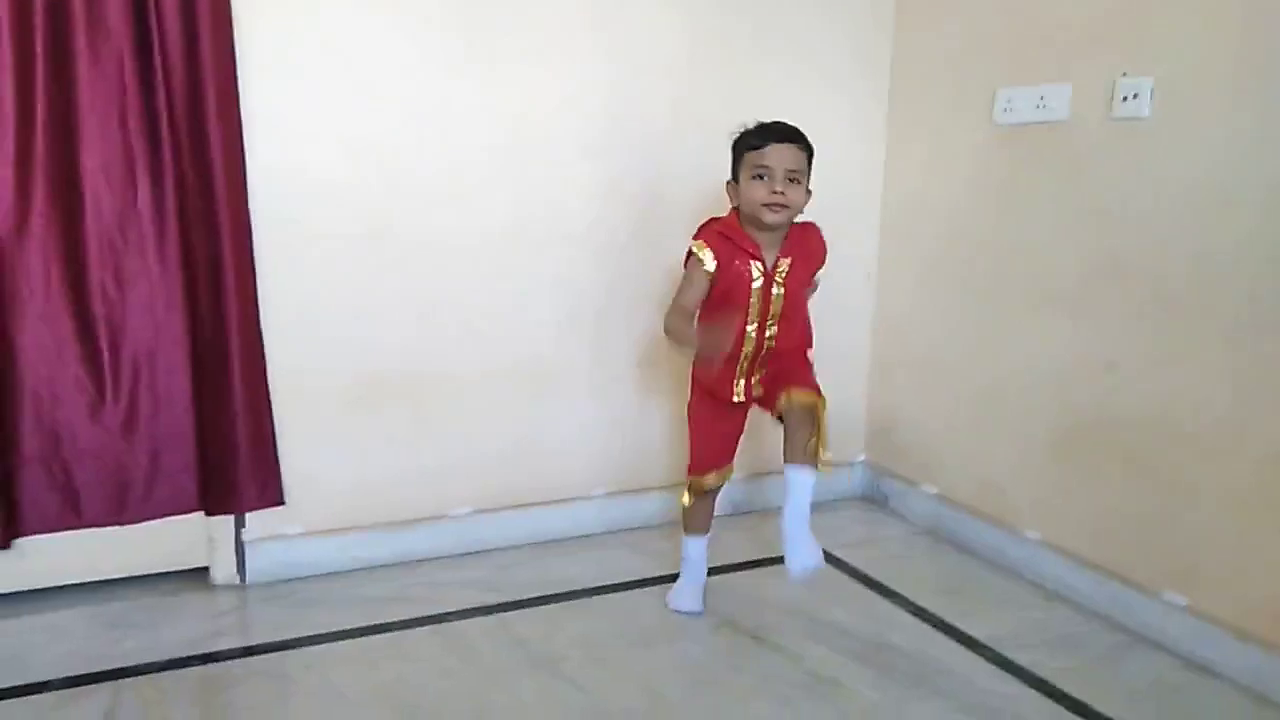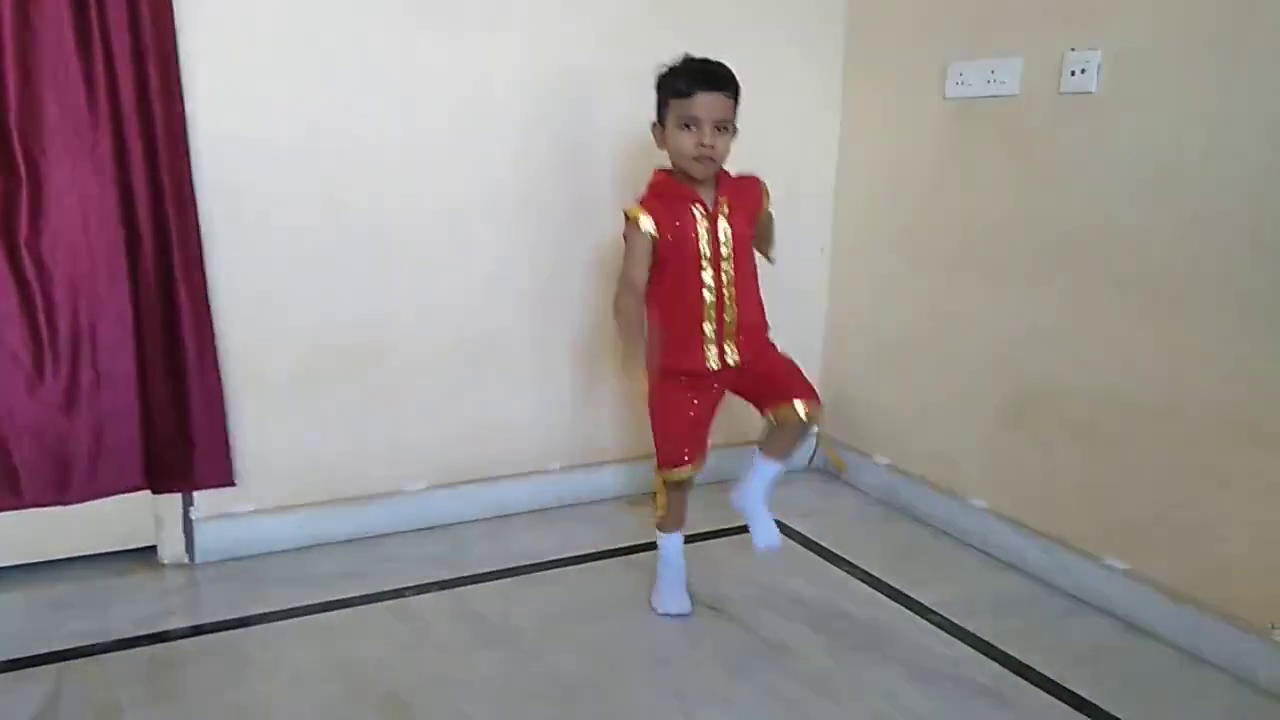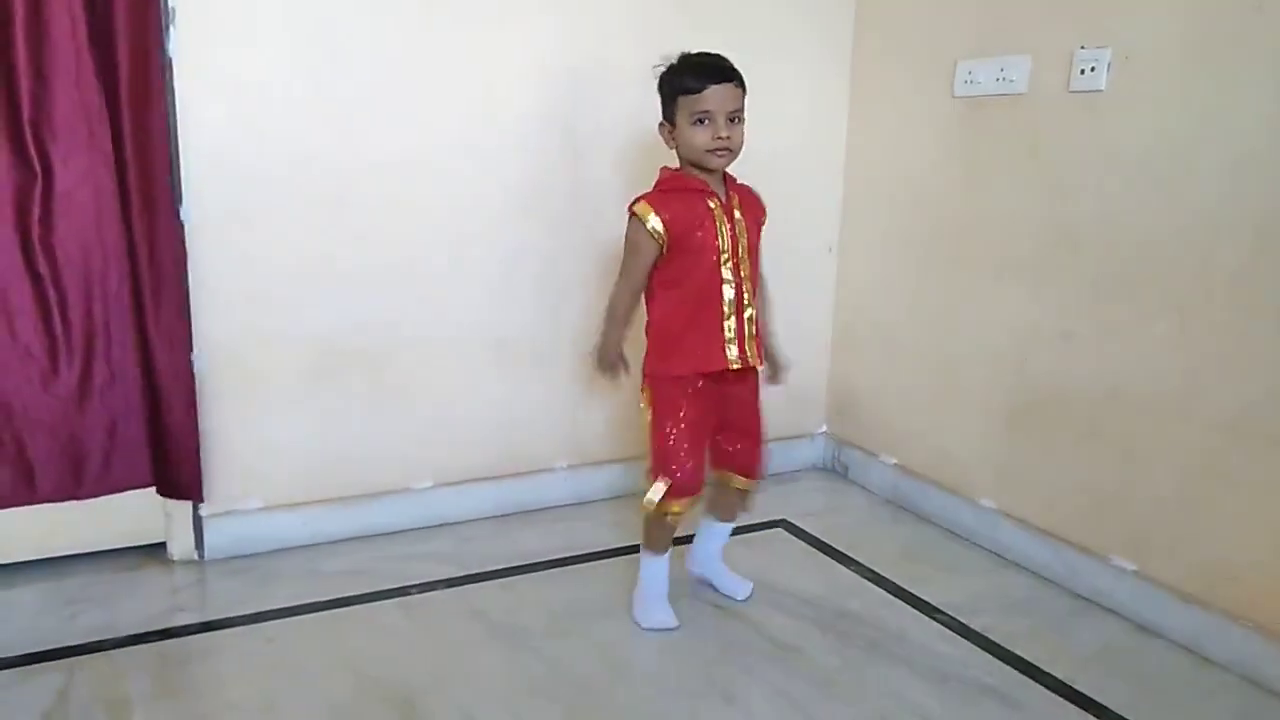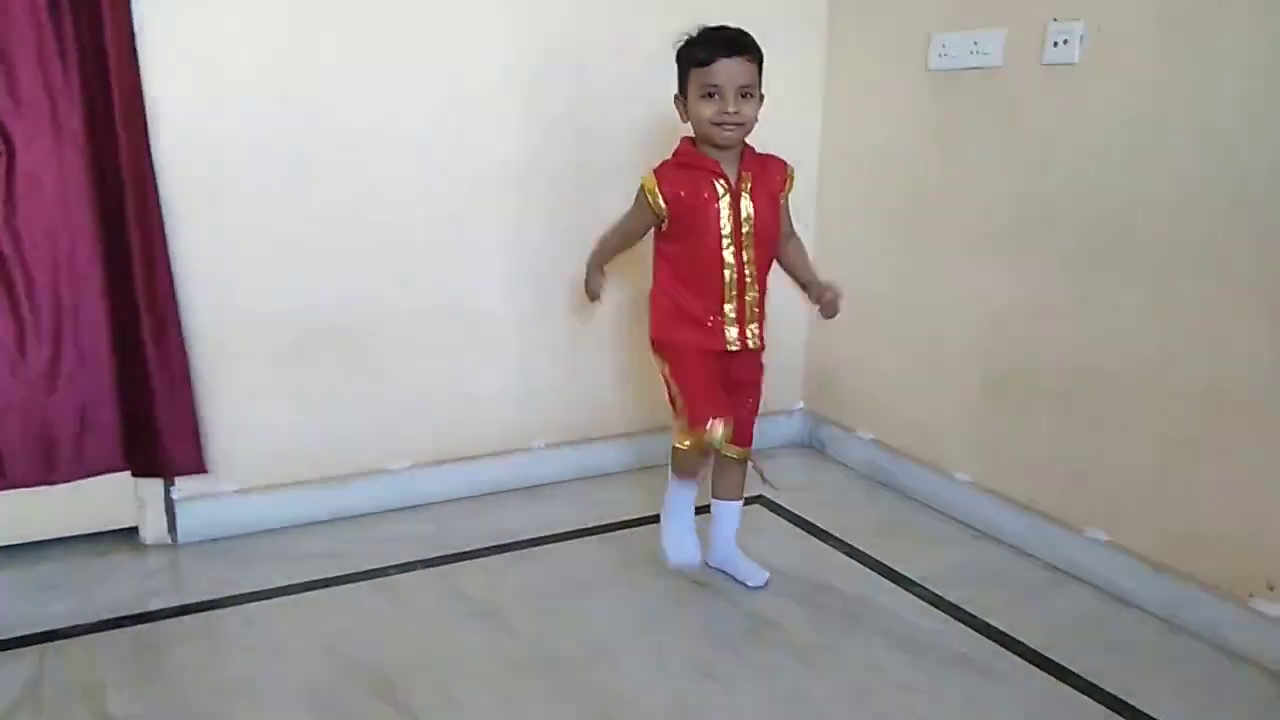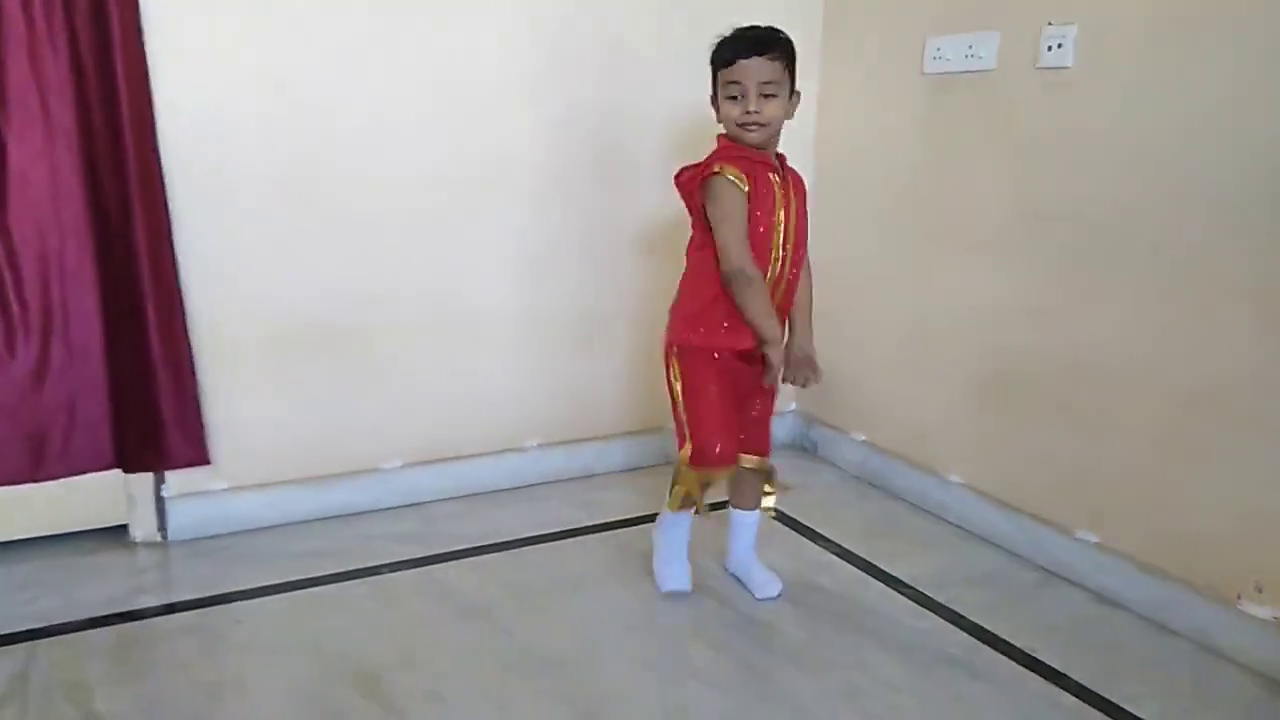
dt=0.7s
person 1, frame 1
left shoulder: (811, 245)
right shoulder: (711, 247)
right elbow: (677, 319)
right wrist: (704, 340)
left hip: (784, 367)
right hip: (719, 380)
left knee: (805, 408)
right knee: (705, 477)
left ankle: (795, 521)
right ankle: (692, 572)
person 1, frame 2
left shoulder: (748, 193)
right shoulder: (649, 214)
right elbow: (627, 294)
left wrist: (765, 244)
right wrist: (632, 330)
left hip: (748, 346)
right hip: (679, 361)
left knee: (801, 407)
right knee: (677, 468)
left ankle: (752, 492)
right ankle: (670, 572)
person 1, frame 3
left shoulder: (749, 204)
right shoulder: (656, 211)
right elbow: (629, 285)
left wrist: (767, 345)
right wrist: (609, 343)
left hip: (737, 368)
right hip: (677, 370)
left knee: (742, 470)
right knee: (677, 479)
left ankle: (708, 557)
right ankle: (650, 581)
person 1, frame 4
left shoulder: (774, 176)
right shoulder: (669, 183)
right elbow: (628, 230)
left wrist: (814, 286)
right wrist: (595, 265)
left hip: (747, 337)
right hip: (684, 336)
left knee: (736, 443)
right knee: (708, 429)
left ankle: (726, 544)
right ankle: (678, 500)
person 1, frame 5
left shoulder: (792, 182)
right shoulder: (723, 177)
left elbow: (797, 265)
right elbow: (737, 268)
left wrist: (801, 341)
right wrist: (775, 341)
left hip: (759, 346)
right hip: (703, 342)
left knee: (754, 453)
right knee: (711, 453)
left ankle: (742, 553)
right ankle: (671, 532)
